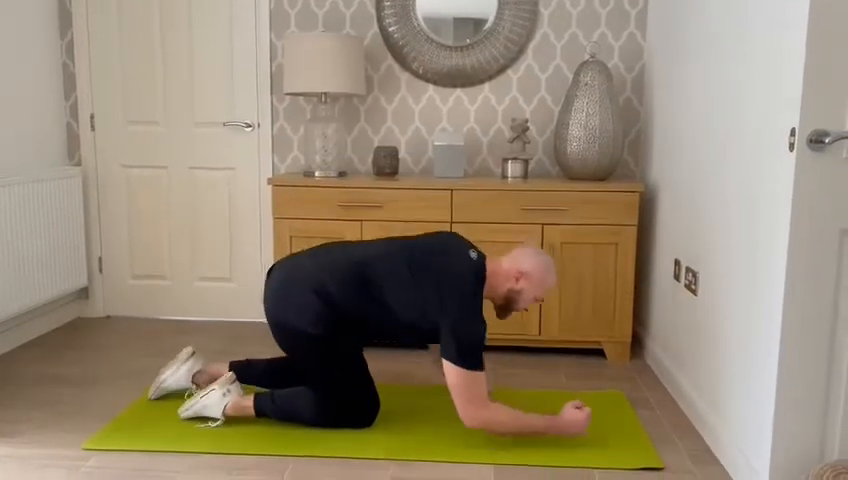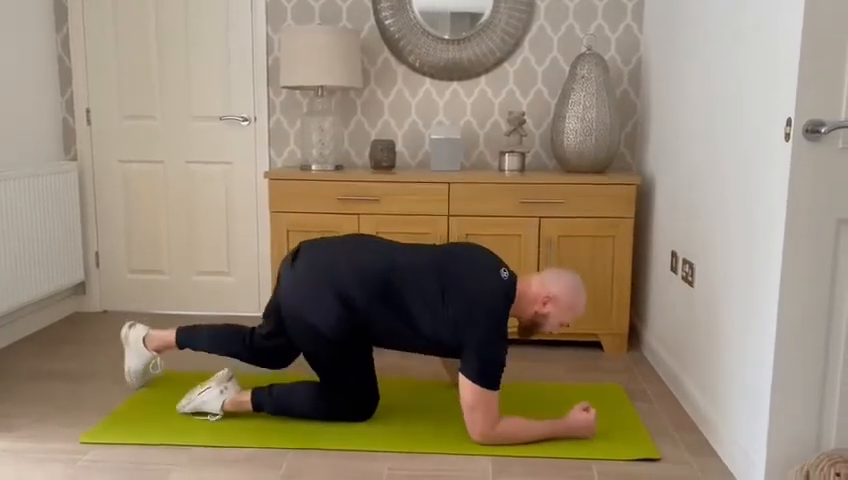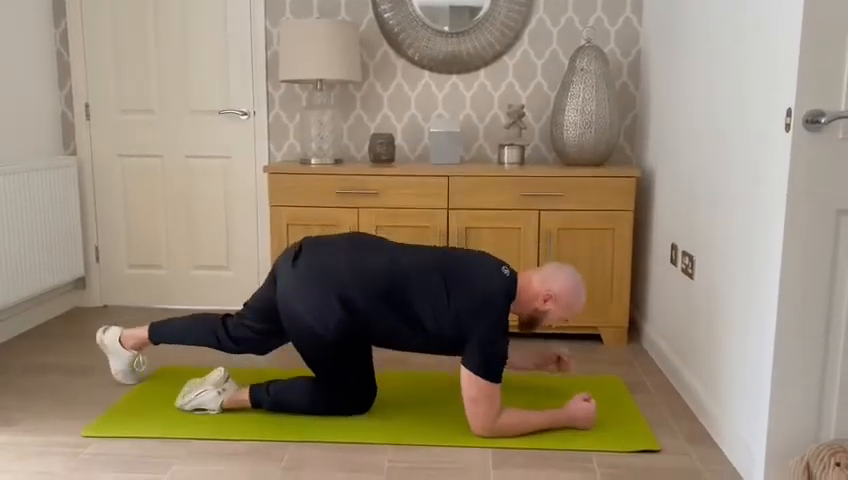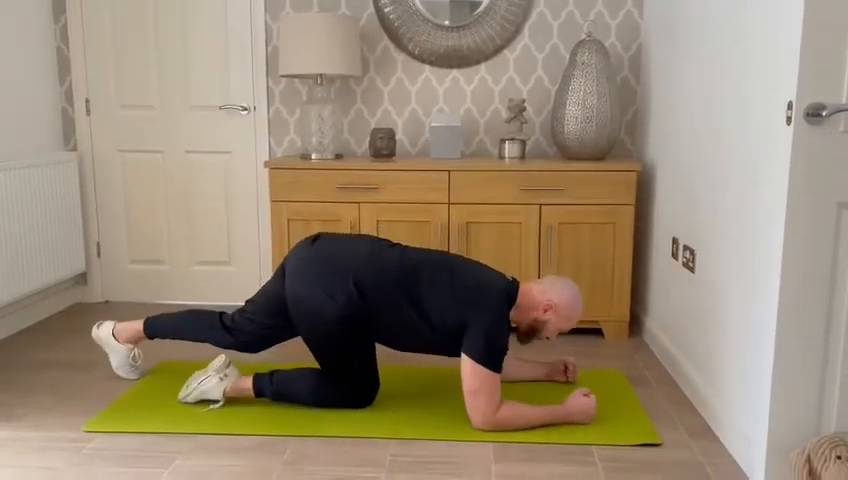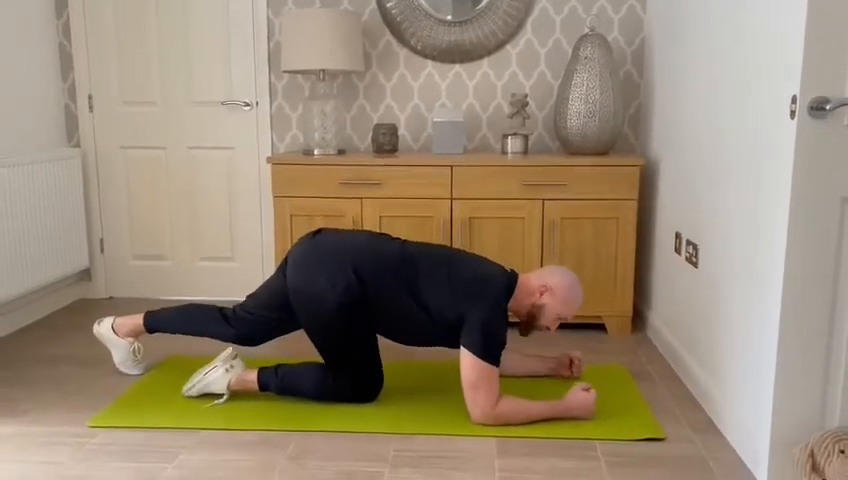
dt=0.4s
person 1, frame 1
left shoulder: (464, 254)
right shoulder: (461, 306)
right elbow: (475, 415)
left wrist: (462, 368)
right wrist: (560, 424)
left hip: (293, 276)
right hip: (305, 303)
left knee: (310, 371)
right knee: (356, 407)
left ankle: (198, 371)
right ankle: (232, 400)
person 1, frame 2
left shoulder: (490, 267)
right shoulder: (488, 323)
right elbow: (483, 431)
left wrist: (474, 367)
right wrist: (567, 427)
left hip: (312, 262)
right hip: (324, 299)
left knee: (268, 349)
right knee: (355, 402)
left ankle: (150, 339)
right ankle: (234, 398)
person 1, frame 3
left shoulder: (493, 274)
right shoulder: (491, 315)
left elbow: (482, 359)
right elbow: (485, 423)
left wrist: (540, 361)
right wrist: (565, 416)
left hip: (308, 260)
right hip: (320, 300)
left knee: (242, 334)
right knee: (353, 396)
left ankle: (125, 338)
right ankle: (232, 395)
person 1, frame 4
left shoulder: (493, 291)
right shoulder: (492, 312)
left elbow: (486, 364)
right elbow: (484, 415)
left wrist: (547, 371)
right wrist: (564, 412)
left hip: (317, 260)
right hip: (330, 287)
left knee: (239, 331)
right knee: (354, 390)
left ankle: (122, 333)
right ankle: (235, 384)
person 1, frame 5
left shoulder: (494, 283)
right shoulder: (490, 304)
left elbow: (487, 358)
right elbow: (484, 410)
left wrist: (551, 365)
right wrist: (564, 407)
left hip: (319, 257)
right hip: (330, 279)
left knee: (240, 325)
right knee: (360, 384)
left ankle: (123, 326)
right ankle: (241, 378)
